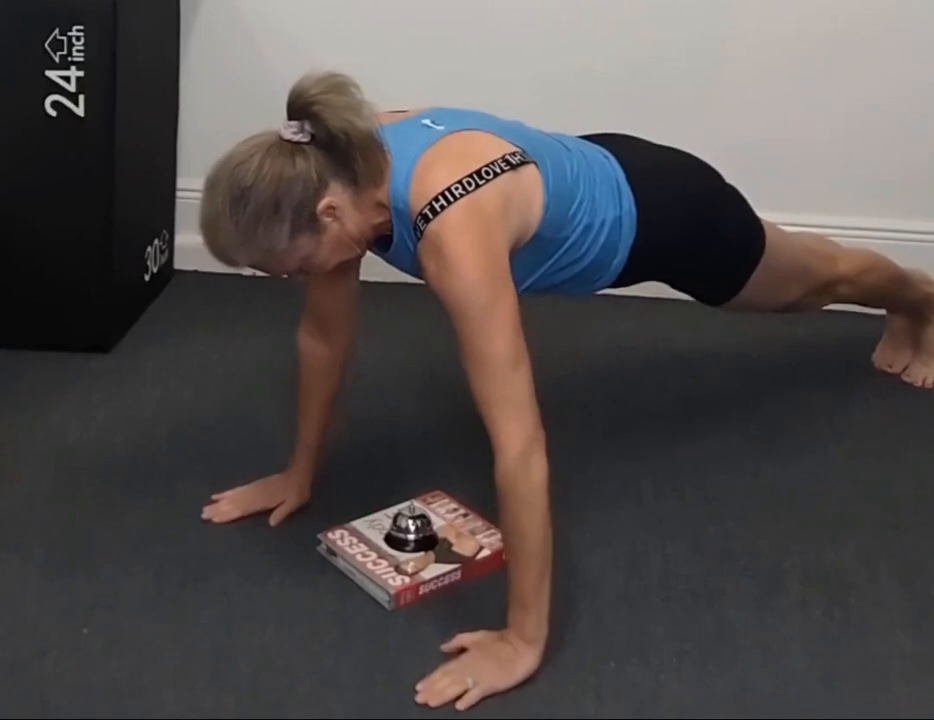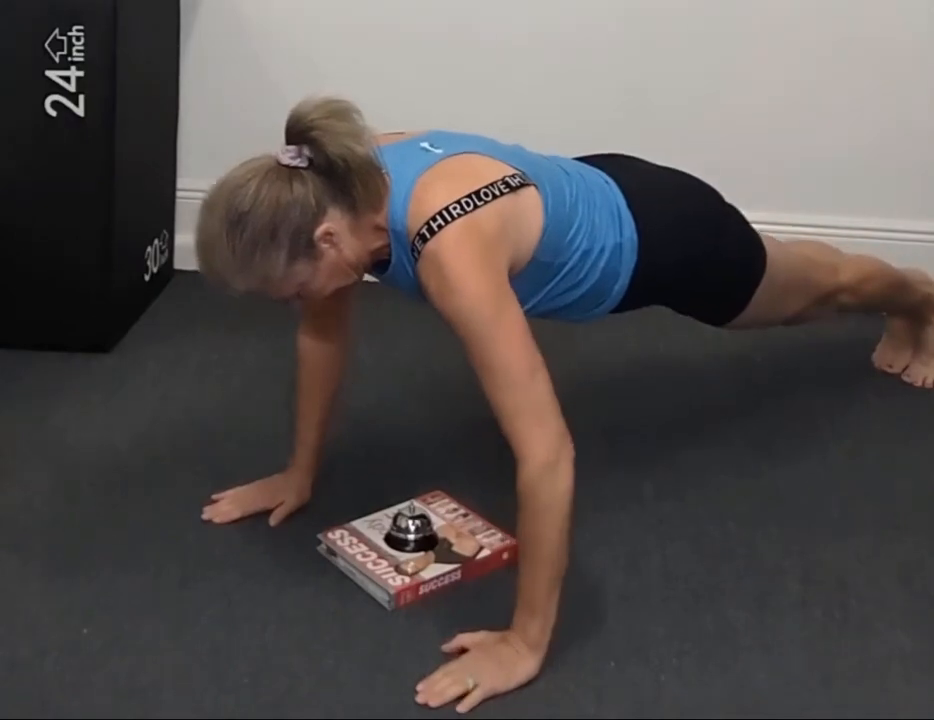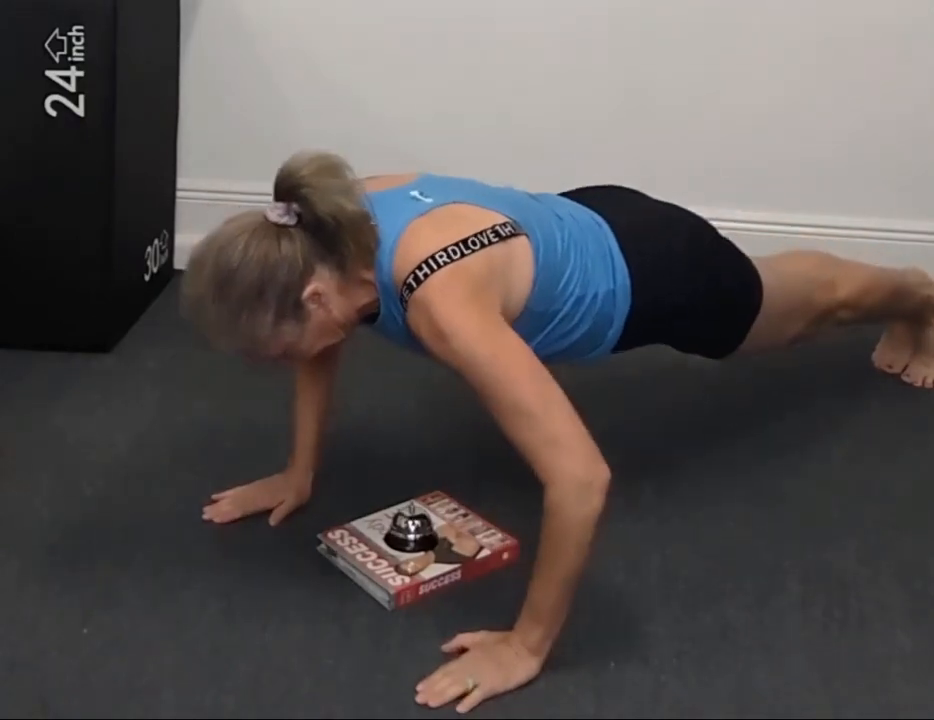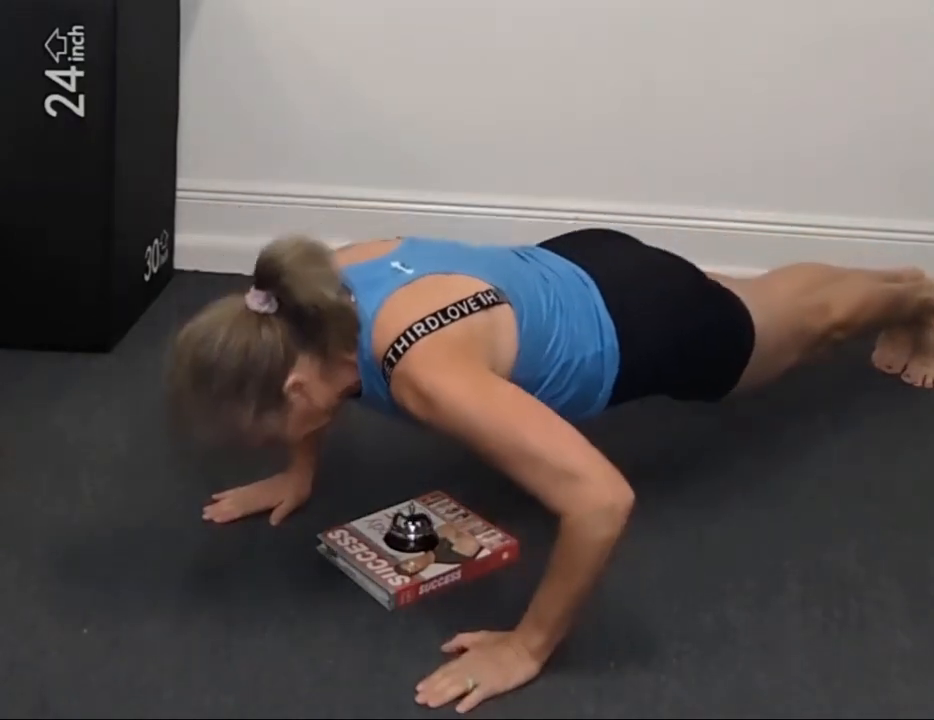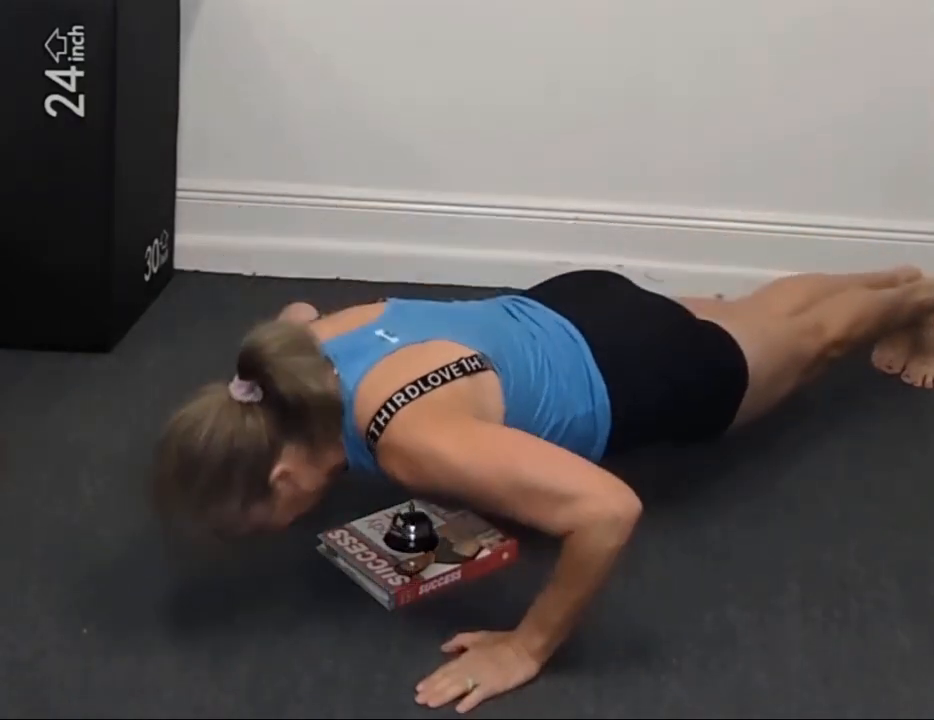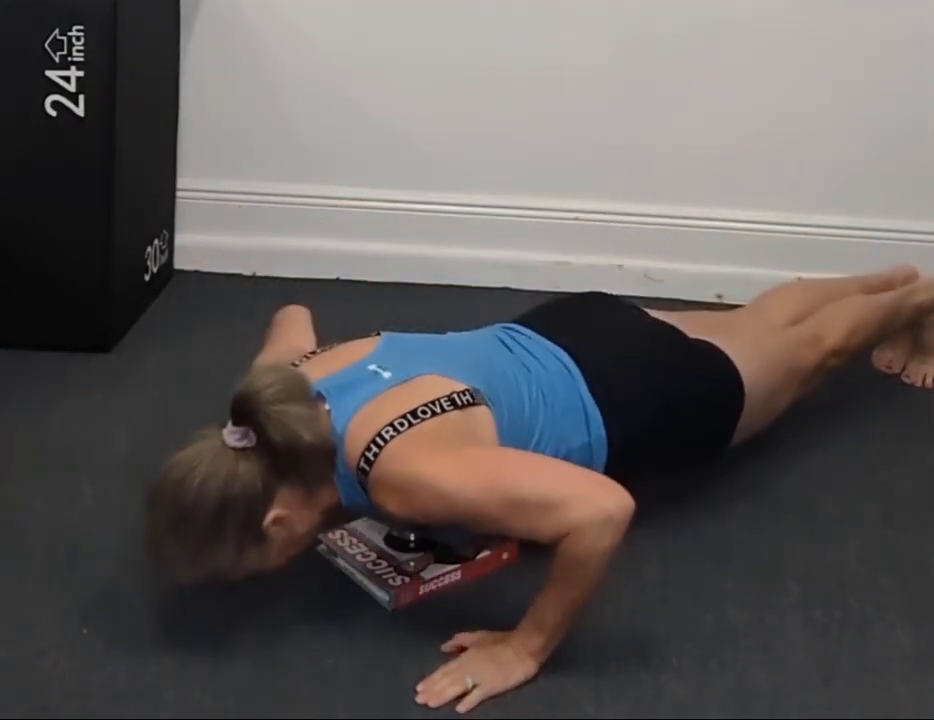
dt=0.2s
person 1, frame 1
left shoulder: (453, 232)
right shoulder: (338, 167)
left elbow: (520, 447)
right elbow: (323, 334)
left wrist: (523, 640)
right wrist: (298, 475)
left hip: (661, 213)
right hip: (597, 184)
left knee: (814, 279)
right knee: (795, 296)
person 1, frame 2
left shoulder: (451, 251)
right shoulder: (337, 187)
left elbow: (547, 456)
right elbow: (322, 331)
left wrist: (526, 642)
right wrist: (299, 473)
left hip: (662, 236)
right hip: (598, 201)
left knee: (823, 289)
right knee: (796, 305)
person 1, frame 3
left shoulder: (440, 300)
right shoulder: (330, 231)
left elbow: (581, 477)
right elbow: (318, 348)
left wrist: (527, 646)
right wrist: (299, 473)
left hip: (657, 275)
right hip: (589, 231)
left knee: (821, 302)
right knee: (790, 288)
person 1, frame 4
left shoulder: (423, 371)
right shoulder: (312, 299)
left elbow: (604, 501)
left wrist: (527, 647)
right wrist: (299, 474)
left hip: (644, 328)
right hip: (577, 276)
left knee: (816, 321)
right knee: (764, 294)
person 1, frame 5
left shoulder: (408, 439)
right shoulder: (298, 363)
left elbow: (611, 509)
left wrist: (525, 648)
right wrist: (296, 495)
left hip: (634, 375)
right hip: (561, 318)
left knee: (813, 336)
right knee: (756, 313)
person 1, frame 6
left shoulder: (400, 472)
right shoulder: (290, 392)
left elbow: (604, 509)
right elbow: (293, 313)
left wrist: (526, 647)
right wrist: (282, 468)
left hip: (631, 399)
right hip: (556, 339)
left knee: (807, 347)
right knee: (752, 320)
